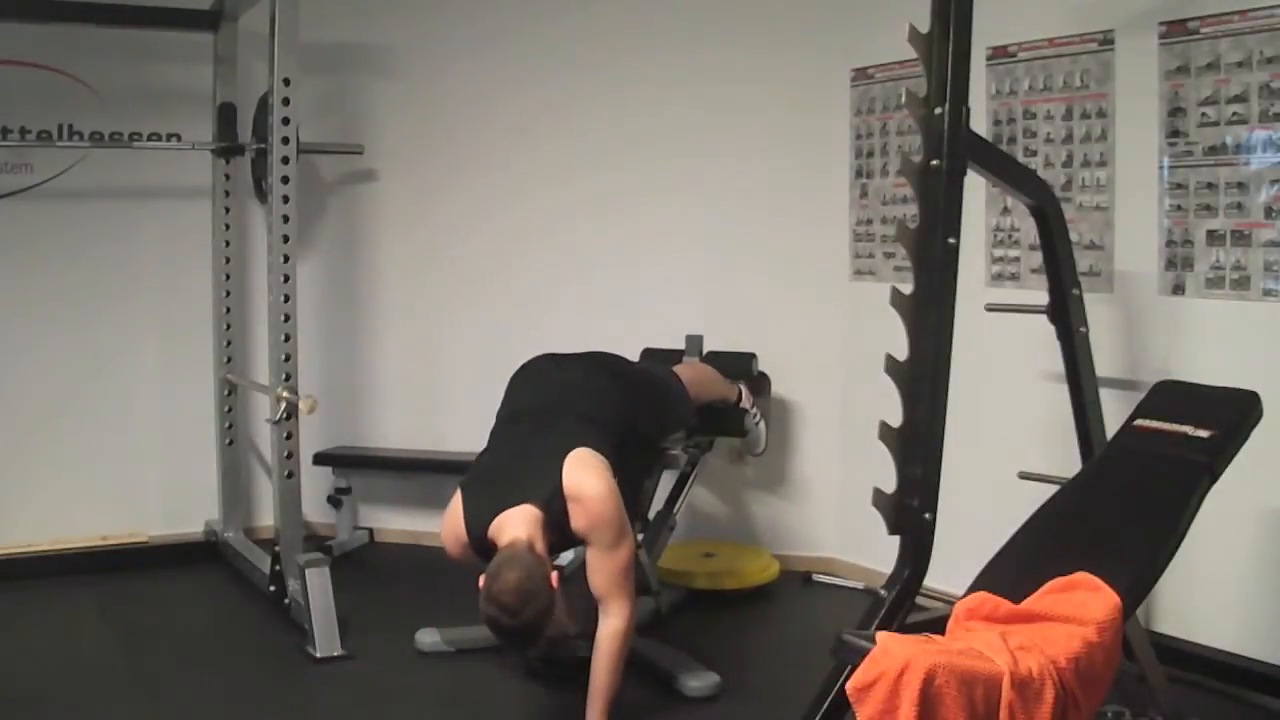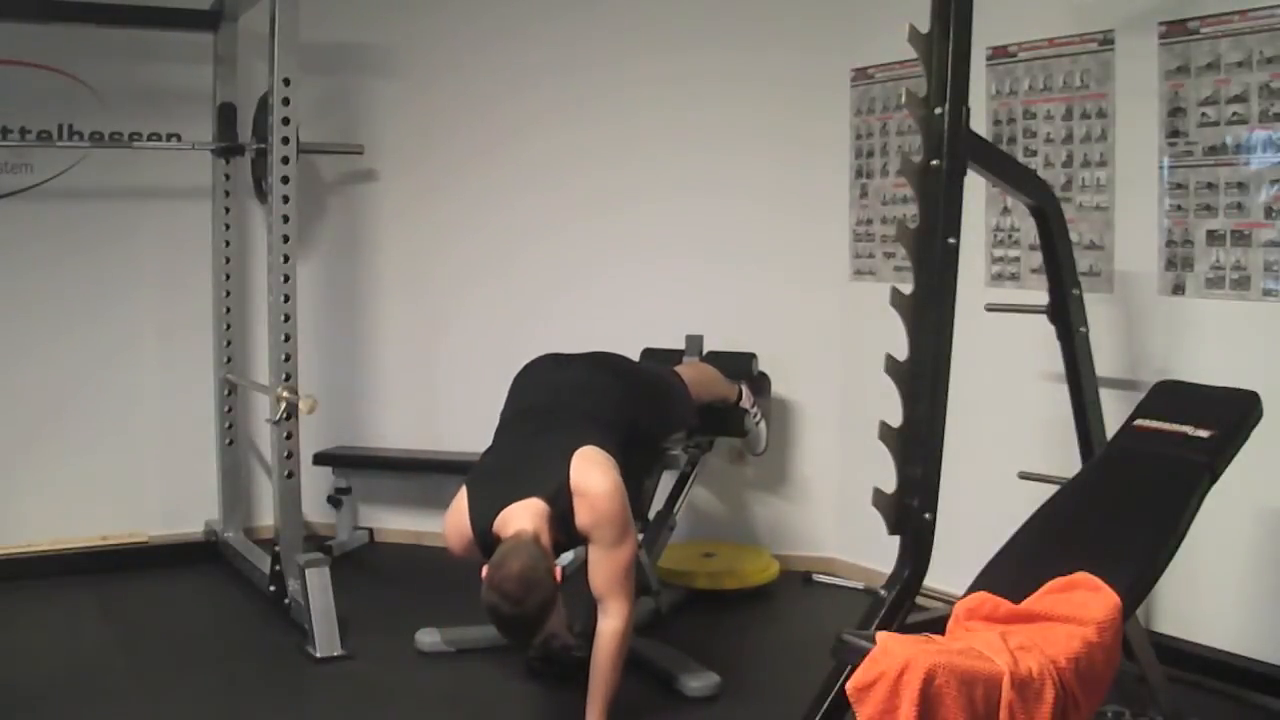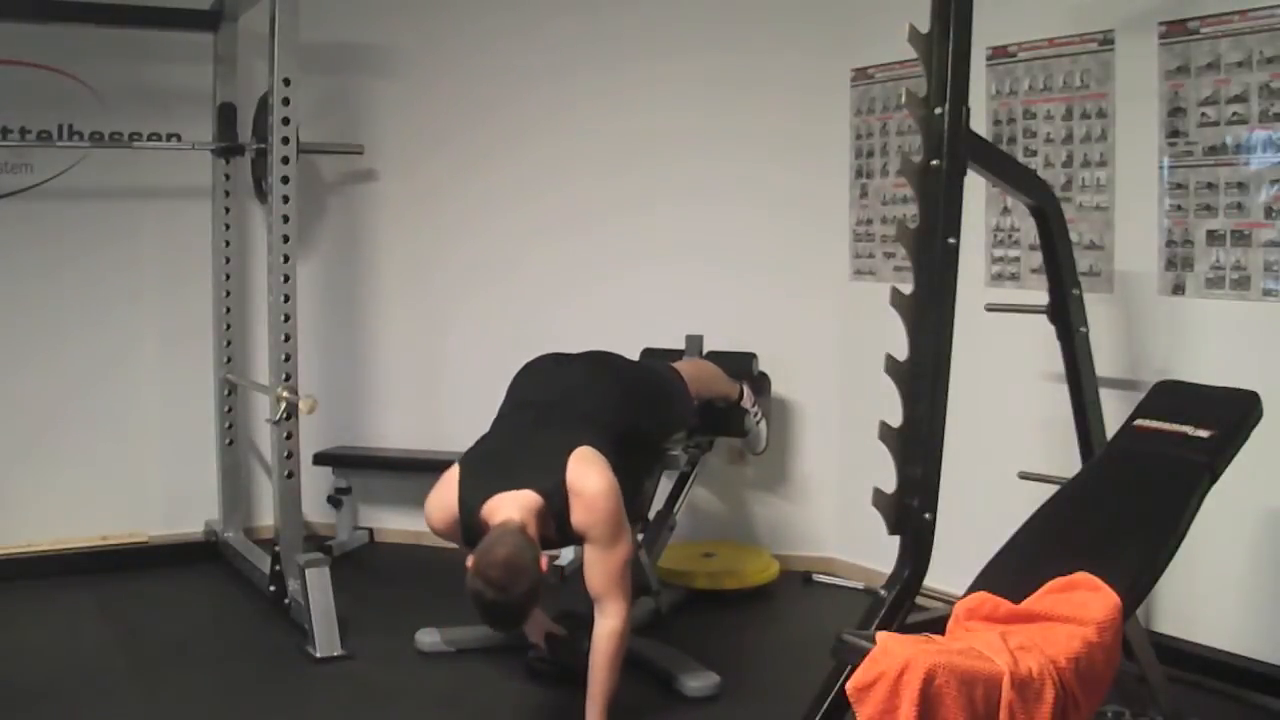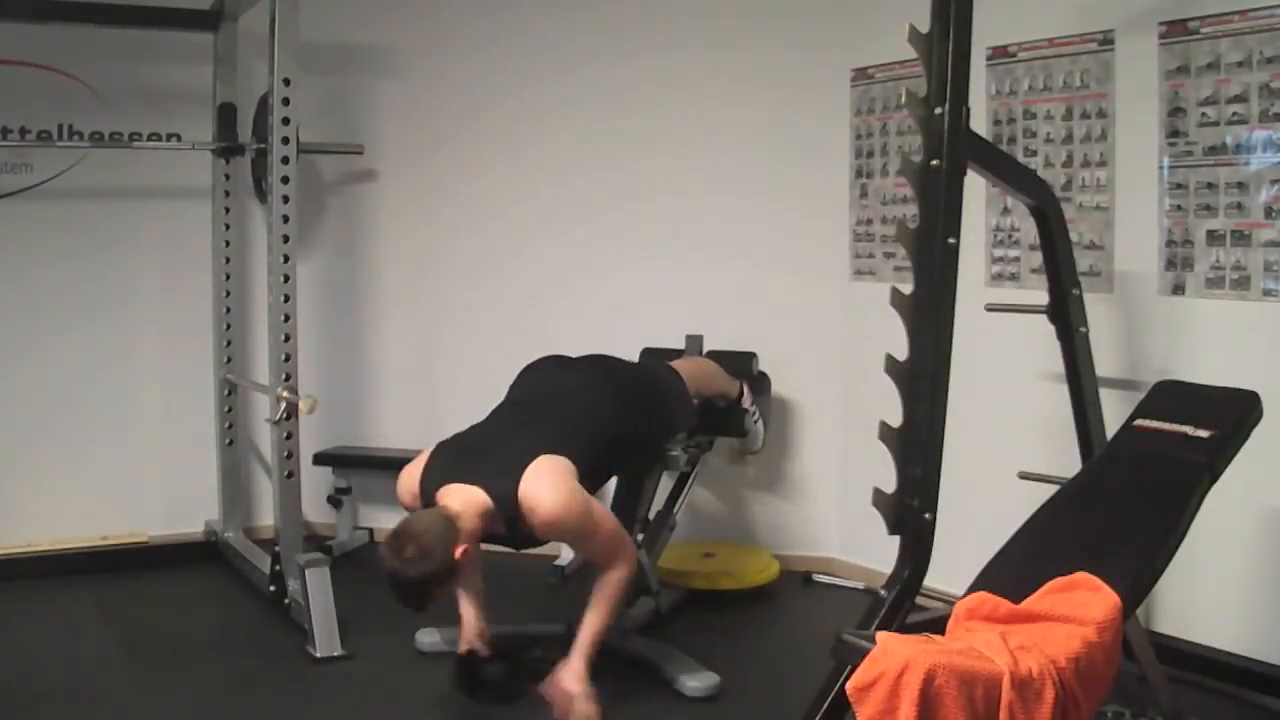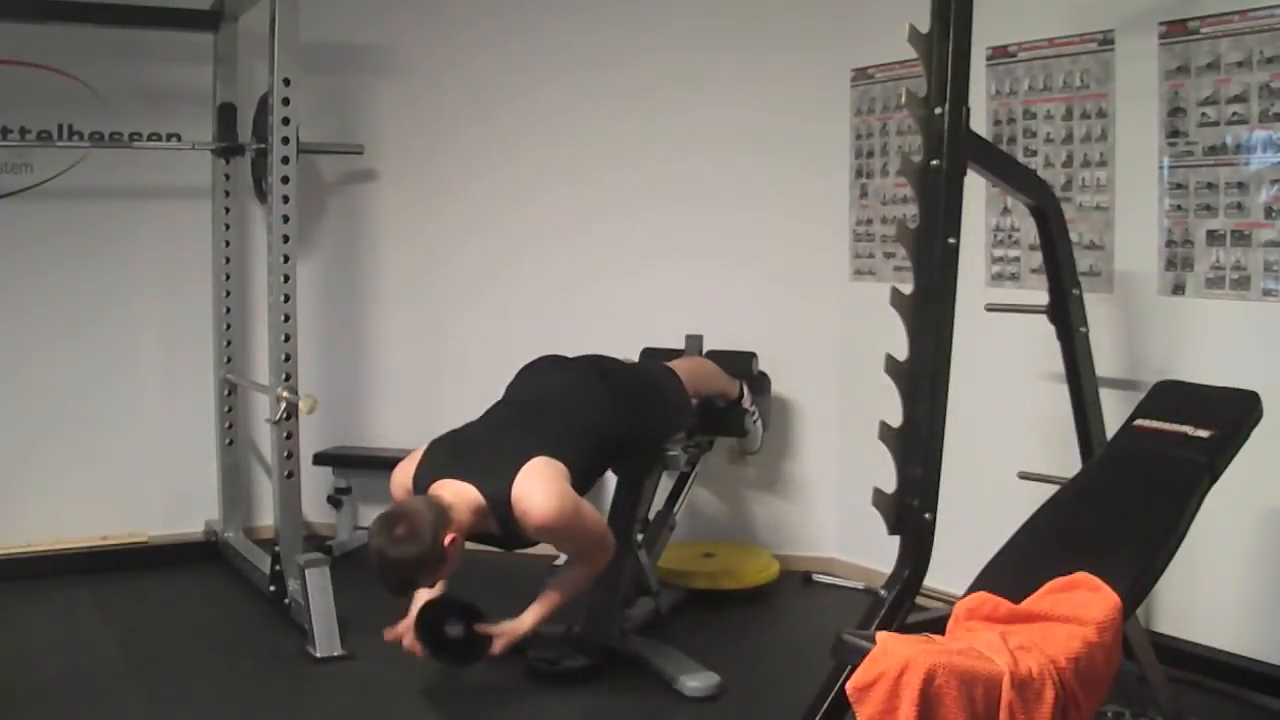
dt=0.4s
person 1, frame 1
left shoulder: (589, 496)
right shoulder: (458, 531)
left elbow: (616, 612)
right wrist: (550, 602)
left hip: (613, 386)
right hip: (535, 380)
left knee: (680, 385)
left ankle: (737, 396)
person 1, frame 2
left shoulder: (596, 493)
right shoulder: (462, 531)
left elbow: (614, 612)
right wrist: (549, 611)
left hip: (617, 387)
right hip: (537, 381)
left knee: (679, 384)
left ankle: (738, 397)
person 1, frame 3
left shoulder: (589, 494)
right shoulder: (444, 509)
left elbow: (612, 610)
right wrist: (527, 612)
left hip: (617, 388)
right hip: (538, 379)
left knee: (678, 380)
left ankle: (739, 396)
person 1, frame 4
left shoulder: (546, 502)
right shoulder: (413, 486)
left elbow: (622, 560)
right elbow: (460, 538)
left wrist: (578, 665)
right wrist: (472, 616)
left hip: (611, 396)
right hip: (541, 379)
left ankle: (739, 395)
person 1, frame 5
left shoulder: (540, 505)
right shoulder: (407, 484)
left elbow: (599, 552)
left wrist: (525, 624)
right wrist: (423, 603)
left hip: (612, 397)
right hip: (540, 378)
left knee: (674, 378)
left ankle: (738, 396)
